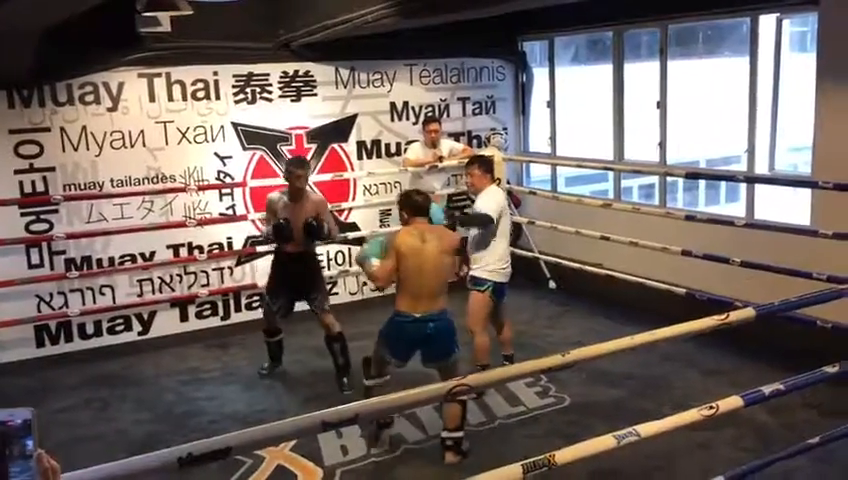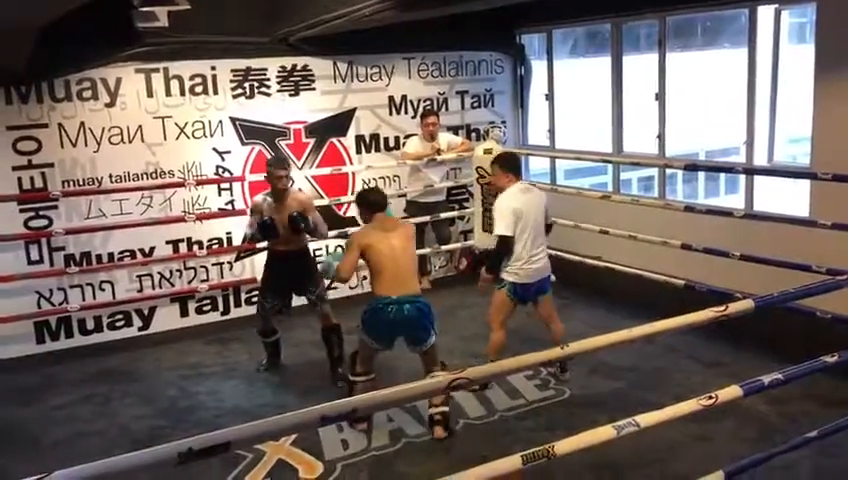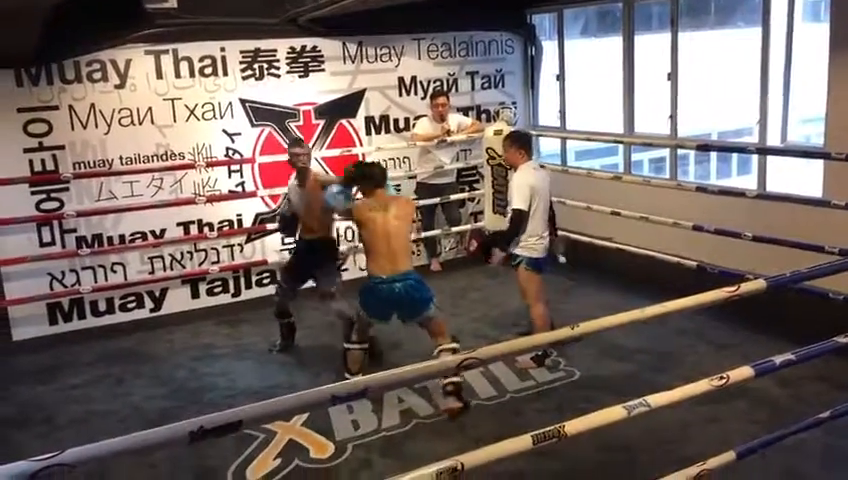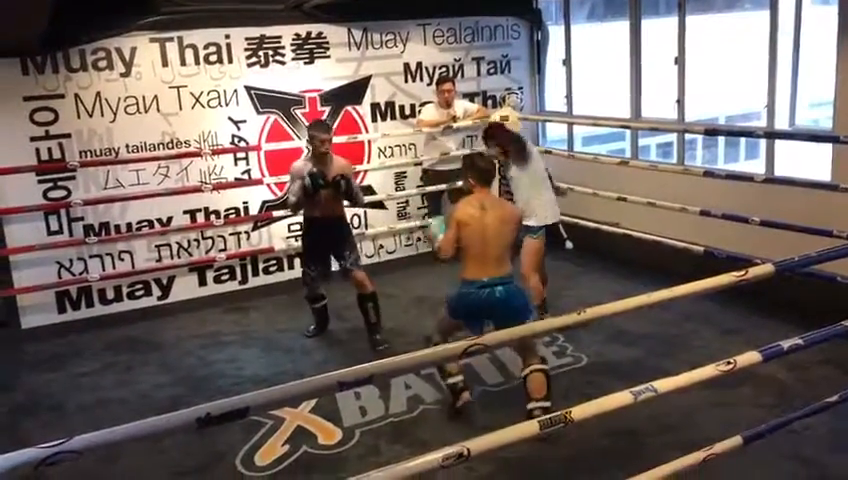
dt=0.7s
person 1, frame 1
left shoulder: (398, 239)
right shoulder: (452, 238)
left elbow: (381, 282)
left wrist: (369, 261)
left hip: (404, 323)
right hip: (439, 322)
left knee: (376, 365)
right knee: (452, 383)
left ankle: (380, 419)
right ankle: (452, 446)
person 1, frame 2
left shoulder: (361, 236)
right shoulder: (409, 229)
left elbow: (343, 275)
left wrist: (330, 268)
left hip: (383, 308)
right hip: (416, 305)
left knee: (363, 361)
right knee: (433, 365)
left ankle: (359, 417)
right ankle: (440, 422)
person 1, frame 3
left shoulder: (359, 208)
right shoulder: (407, 205)
left hip: (378, 286)
right hip: (409, 284)
left knee: (357, 333)
right knee: (442, 336)
right ankle: (453, 395)
person 1, frame 4
left shoulder: (460, 210)
right shoulder: (513, 211)
left elbow: (445, 253)
left wrist: (437, 235)
left hip: (472, 292)
right hip: (506, 290)
left knee: (440, 337)
right knee: (529, 353)
left ankle: (458, 390)
right ankle: (540, 412)
person 2, frame 1
left shoulder: (318, 201)
right shoulder: (274, 200)
left elbow: (334, 231)
right elbow: (265, 230)
left wrist: (323, 232)
right wrist: (273, 232)
left hip: (308, 262)
right hip: (282, 263)
left knee: (327, 319)
right knee: (270, 318)
left ankle: (343, 373)
right ankle: (275, 360)
person 2, frame 2
left shoulder: (303, 200)
right shoulder: (259, 203)
left elbow: (323, 231)
right elbow: (250, 235)
left wrist: (308, 227)
right wrist: (258, 233)
left hip: (302, 260)
right hip: (276, 262)
left knee: (325, 312)
right knee: (264, 316)
left ankle: (337, 365)
right ankle: (273, 357)
person 2, frame 3
left shoulder: (323, 181)
right shoulder: (291, 189)
right elbow: (287, 223)
right wrist: (284, 221)
left hip: (324, 249)
right hip: (302, 248)
left knee: (334, 303)
right knee: (281, 300)
right ankle: (287, 337)
person 2, frame 4
left shoulder: (343, 166)
right shoulder: (299, 168)
left elbow: (360, 201)
right elbow: (293, 206)
left wrist: (349, 190)
right wrist: (307, 189)
left hip: (338, 226)
right hip: (313, 228)
left knee: (360, 278)
right knee: (312, 283)
left ankle: (374, 332)
right ankle: (321, 321)
person 3, frame 1
left shoulder: (492, 197)
right shoulder: (488, 197)
left elbow: (485, 220)
left wrist: (455, 218)
right wrist: (471, 266)
left hip: (489, 273)
right hip: (493, 270)
left knee: (476, 326)
right knee: (498, 319)
right ankle: (509, 364)
person 3, frame 2
left shoulder: (505, 202)
right shoulder: (538, 194)
left elbow: (504, 244)
right elbow: (547, 227)
left wrist: (490, 270)
left hip: (516, 274)
right hip: (541, 269)
left knee: (496, 324)
right knee: (551, 318)
right ankle: (562, 365)
person 3, frame 3
left shoulder: (520, 178)
right shoulder: (540, 172)
left elbow: (518, 218)
right elbow: (549, 209)
left wrist: (500, 247)
right wrist: (553, 236)
left hip: (526, 248)
right hip: (540, 244)
left knee: (533, 301)
right knee: (535, 294)
left ankle: (542, 352)
right ankle: (543, 330)
person 3, frame 4
left shoulder: (518, 151)
right shoulder: (520, 153)
left elbow: (516, 141)
right elbow: (544, 171)
right wrist: (553, 187)
left hip: (539, 218)
right hip: (534, 217)
left knee: (528, 270)
right knee: (536, 266)
left ankle: (538, 318)
right ankle: (541, 309)
person 4, frame 1
left shoulder: (447, 144)
right shoulder: (415, 147)
left elbow: (469, 152)
right elbow: (406, 164)
left wrist: (450, 160)
right wrist: (431, 160)
left hip: (441, 198)
person 4, frame 2
left shoulder: (446, 138)
right shoulder: (414, 141)
left elbow: (468, 145)
right elbow: (405, 157)
left wrist: (449, 153)
right wrist: (429, 153)
left hip: (439, 199)
right hip: (416, 200)
left knee: (445, 238)
right knee: (418, 242)
right ankle: (423, 276)
person 4, frame 3
left shoulder: (456, 119)
right shoulder: (423, 122)
left elbow: (478, 126)
right elbow: (415, 138)
left wrist: (459, 134)
right wrist: (440, 134)
left hip: (448, 180)
right hip: (426, 182)
left knee: (454, 219)
right knee: (427, 223)
right ankle: (433, 258)
person 4, frame 4
left shoulder: (461, 105)
right shoulder: (429, 108)
left elbow: (484, 112)
right elbow: (420, 125)
left wrist: (464, 121)
right wrist: (445, 120)
left hip: (455, 167)
right hip: (433, 168)
right knee: (434, 210)
